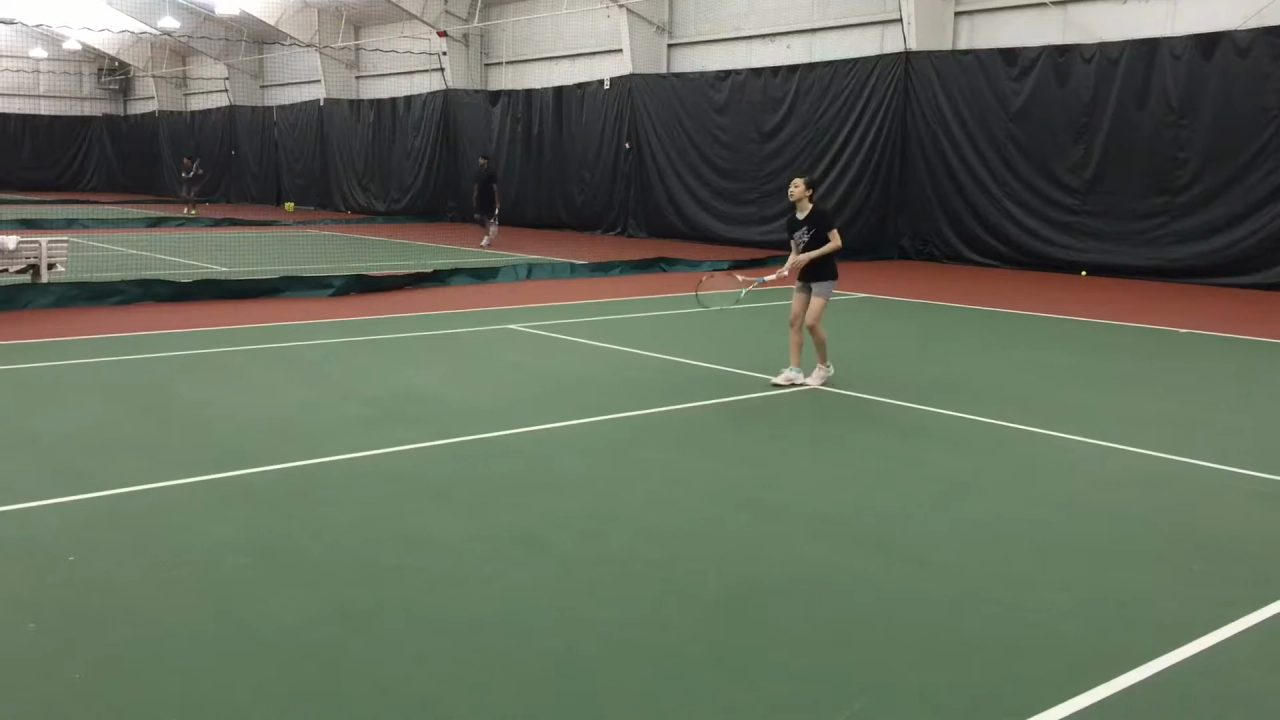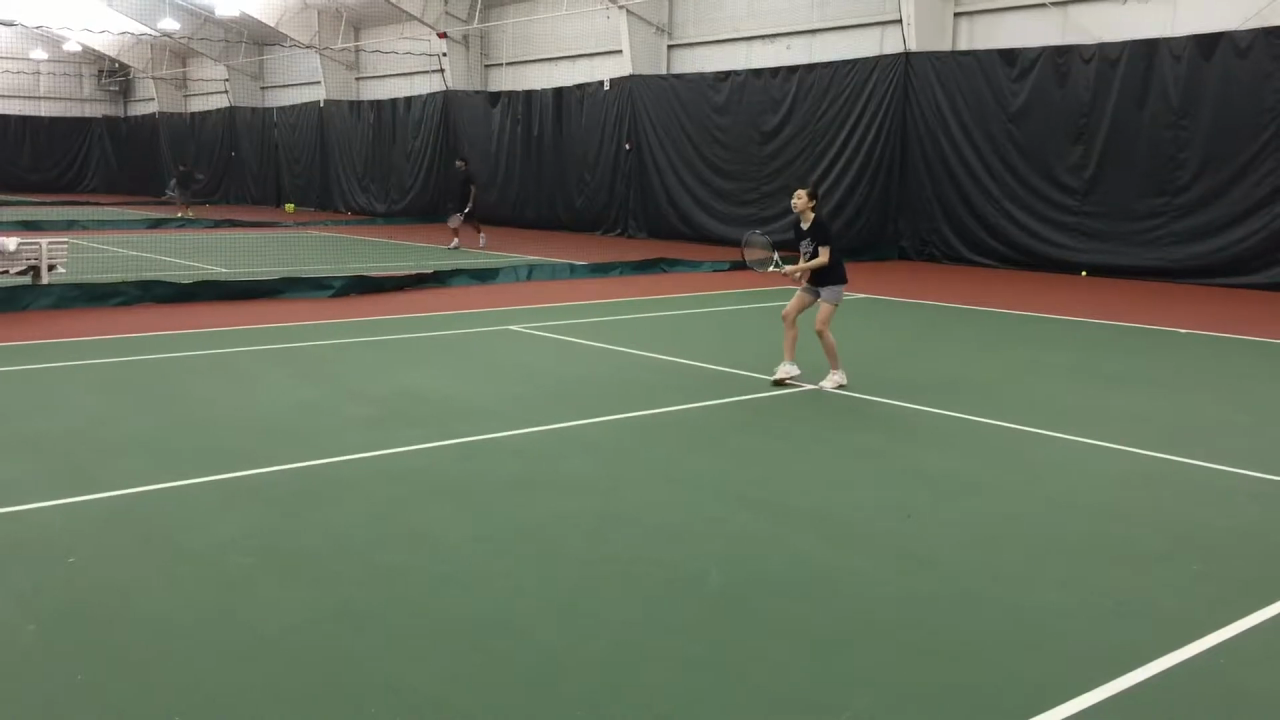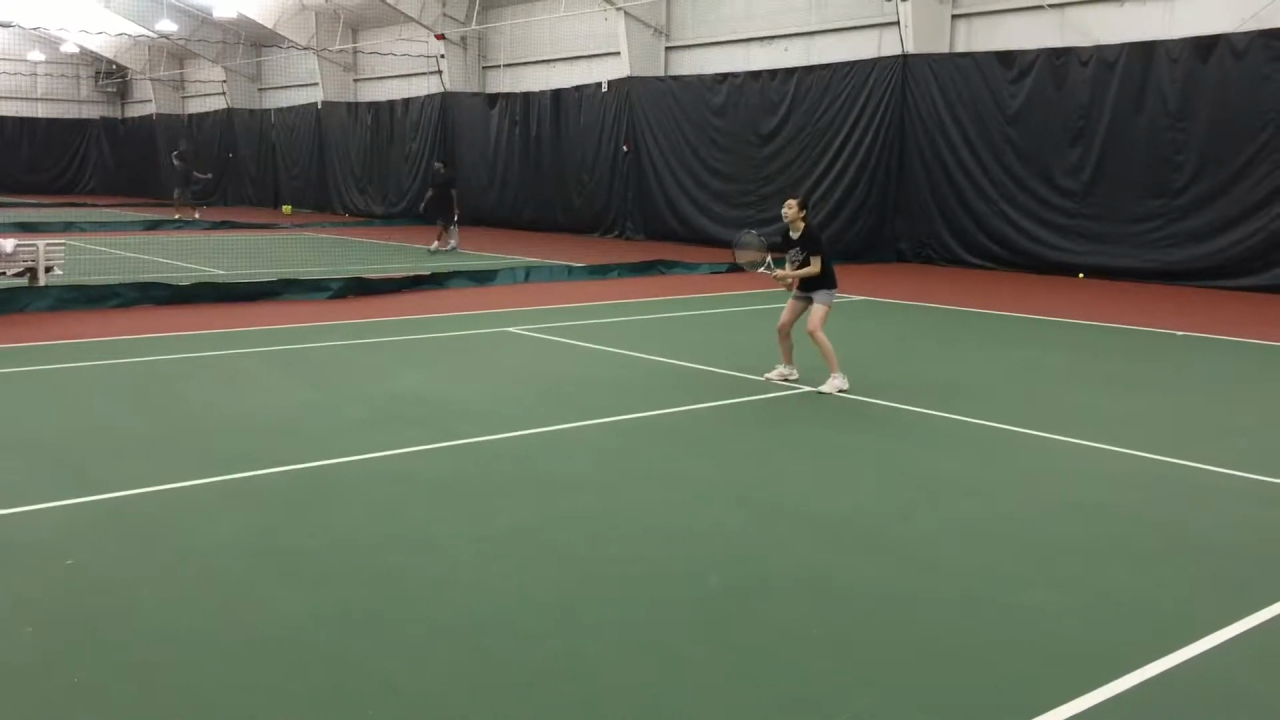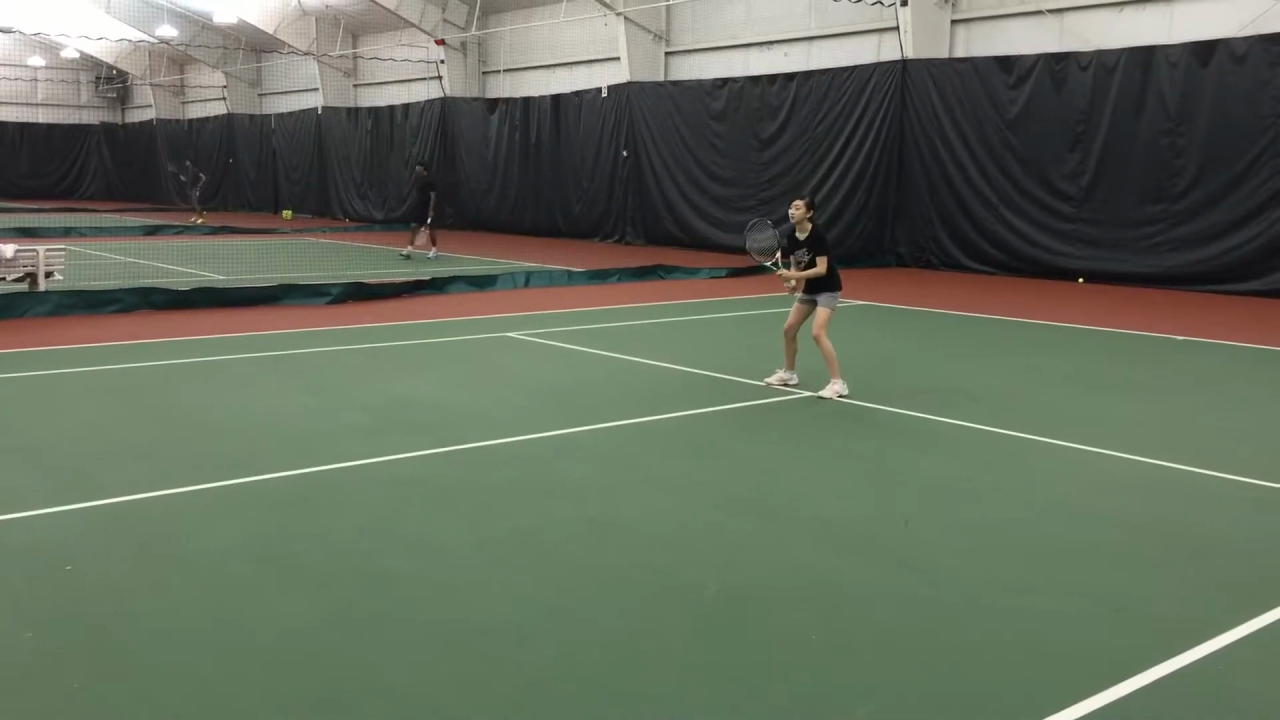
dt=0.5s
person 1, frame 1
left shoulder: (819, 214)
right shoulder: (792, 220)
left elbow: (837, 243)
right elbow: (795, 252)
left wrist: (810, 256)
right wrist: (787, 267)
left hip: (824, 276)
right hip: (804, 277)
left knee: (811, 322)
right knee: (794, 320)
left ankle: (824, 366)
right ankle: (794, 371)
person 1, frame 2
left shoulder: (820, 225)
right shoulder: (798, 226)
left elbow: (824, 259)
left wrist: (797, 269)
right wrist: (799, 272)
left hip: (832, 280)
right hip: (814, 280)
left knee: (820, 327)
right knee: (788, 315)
left ankle: (837, 373)
right ankle: (789, 366)
person 1, frame 3
left shoulder: (811, 234)
right shoulder: (786, 235)
left elbow: (815, 269)
left wrist: (788, 275)
right wrist: (788, 279)
left hip: (823, 286)
right hip: (803, 287)
left knee: (814, 329)
right knee: (782, 326)
left ankle: (838, 377)
right ankle: (788, 368)
person 1, frame 4
left shoulder: (818, 235)
right shoulder: (791, 236)
left elbow: (822, 269)
left wrist: (794, 276)
right wrist: (792, 282)
left hip: (828, 289)
right hip: (809, 289)
left knee: (818, 333)
right knee: (789, 329)
left ankle: (838, 383)
right ankle: (789, 373)
